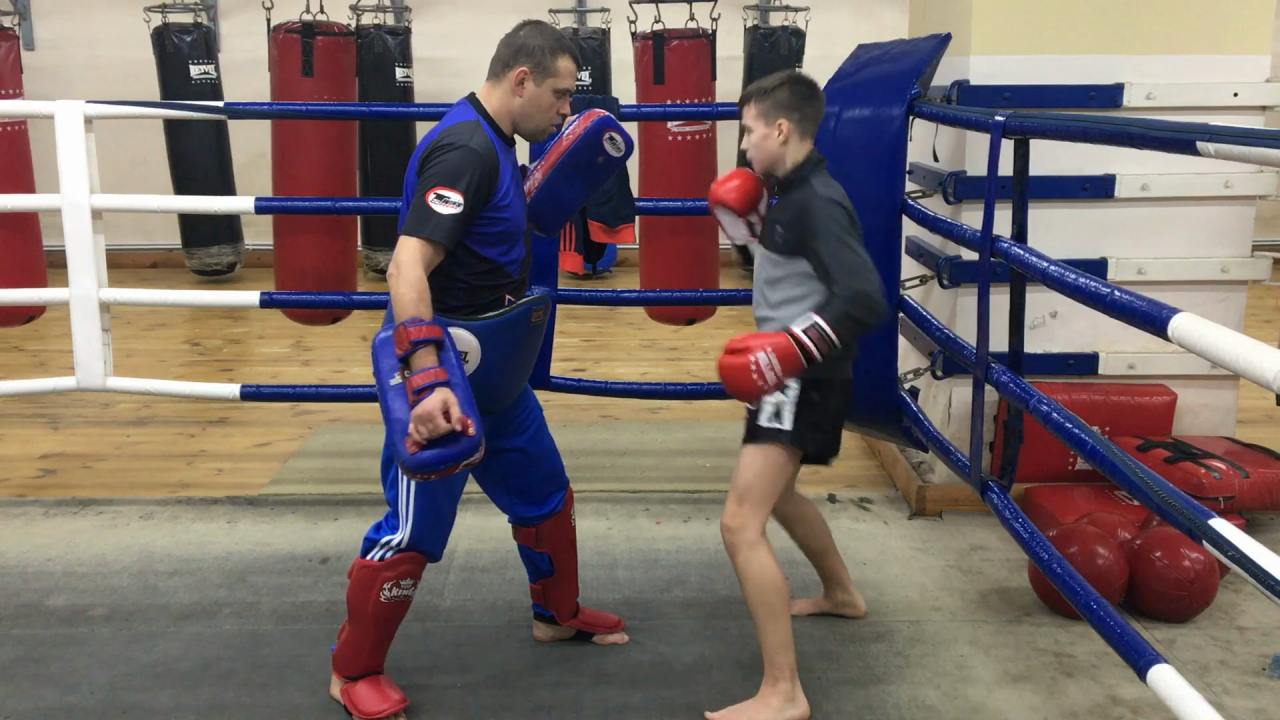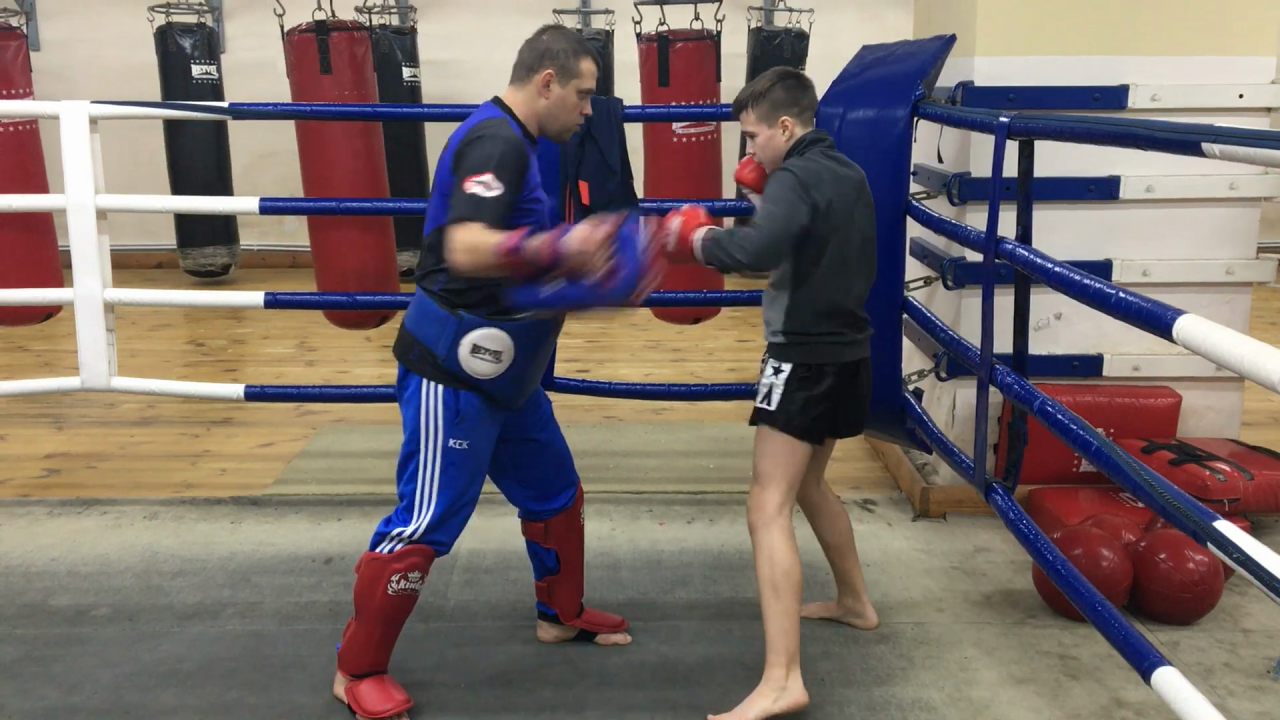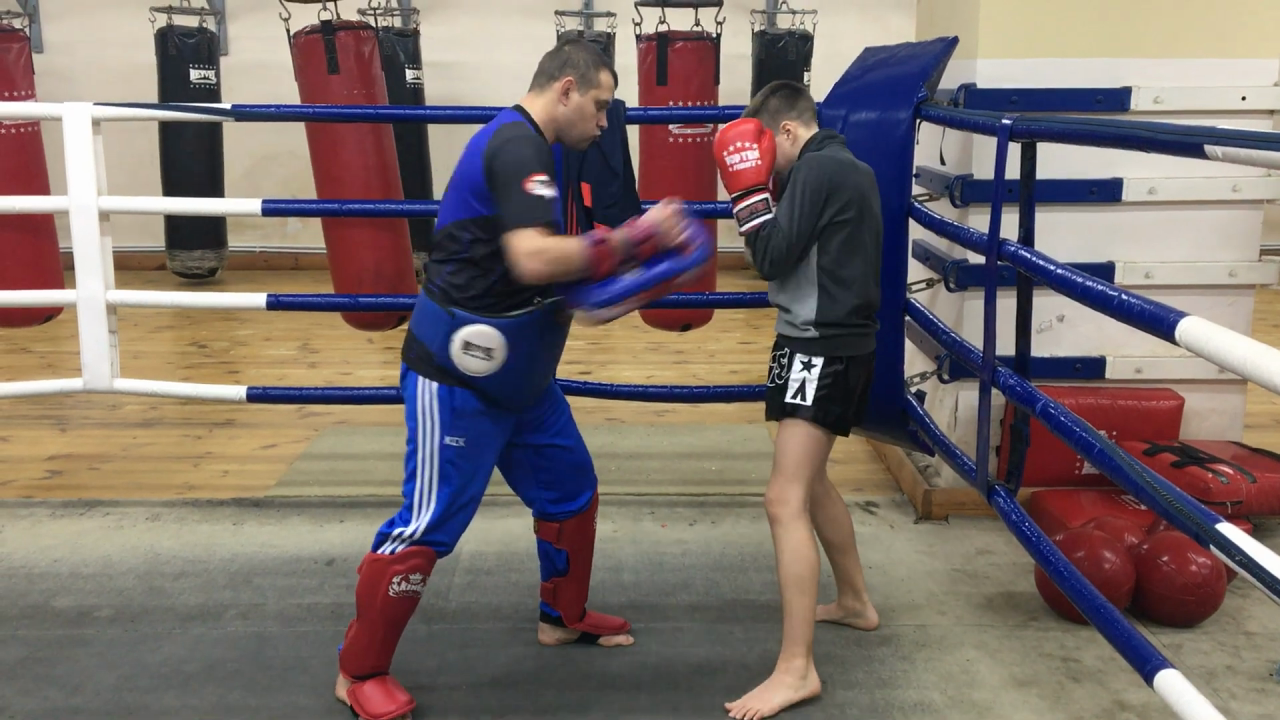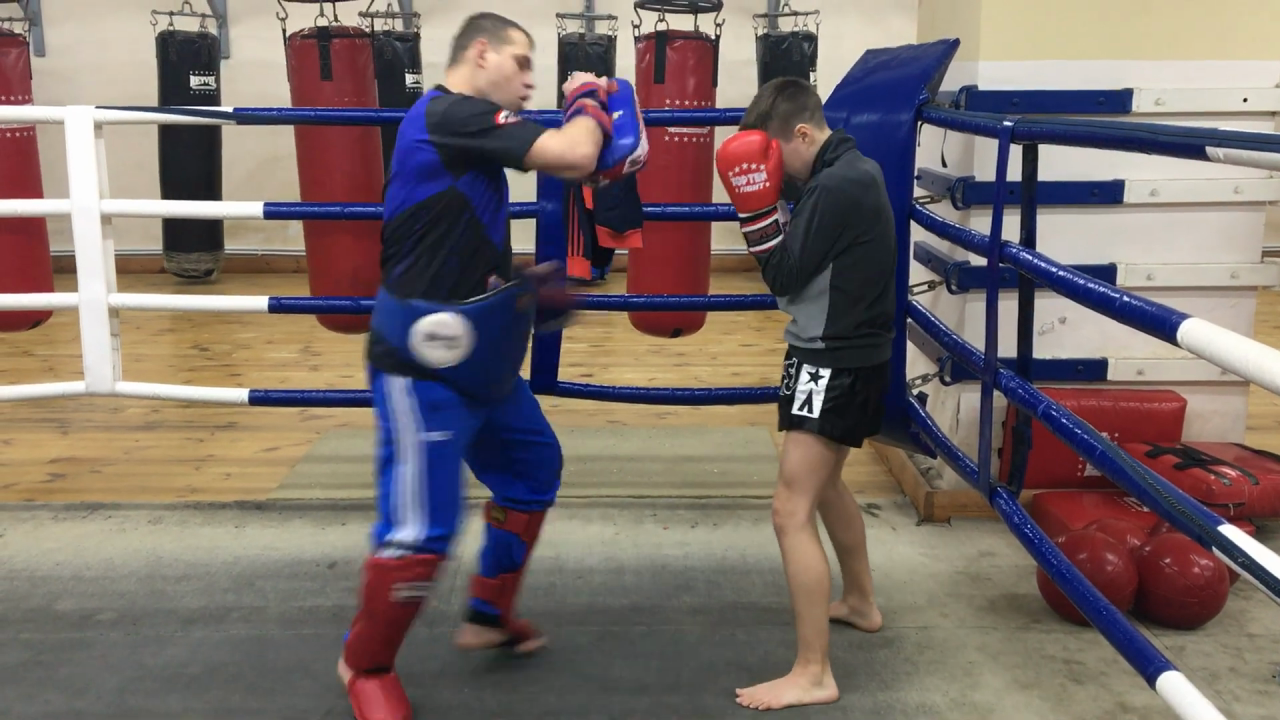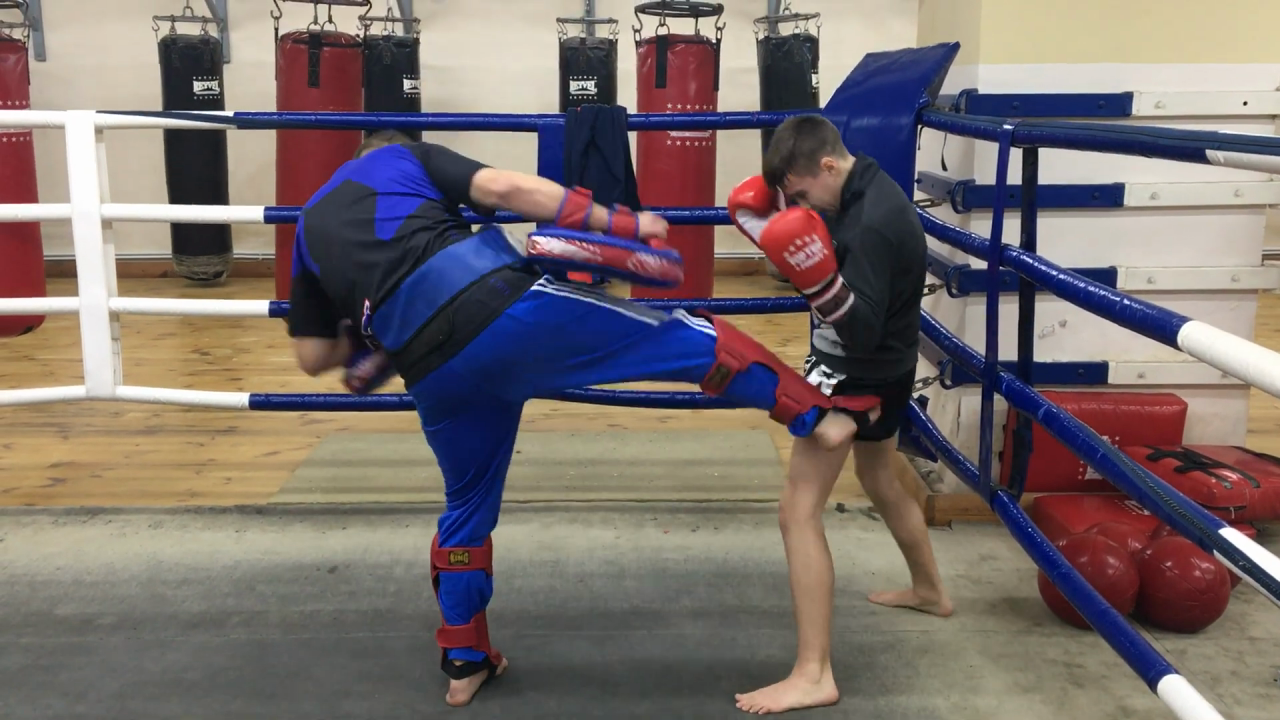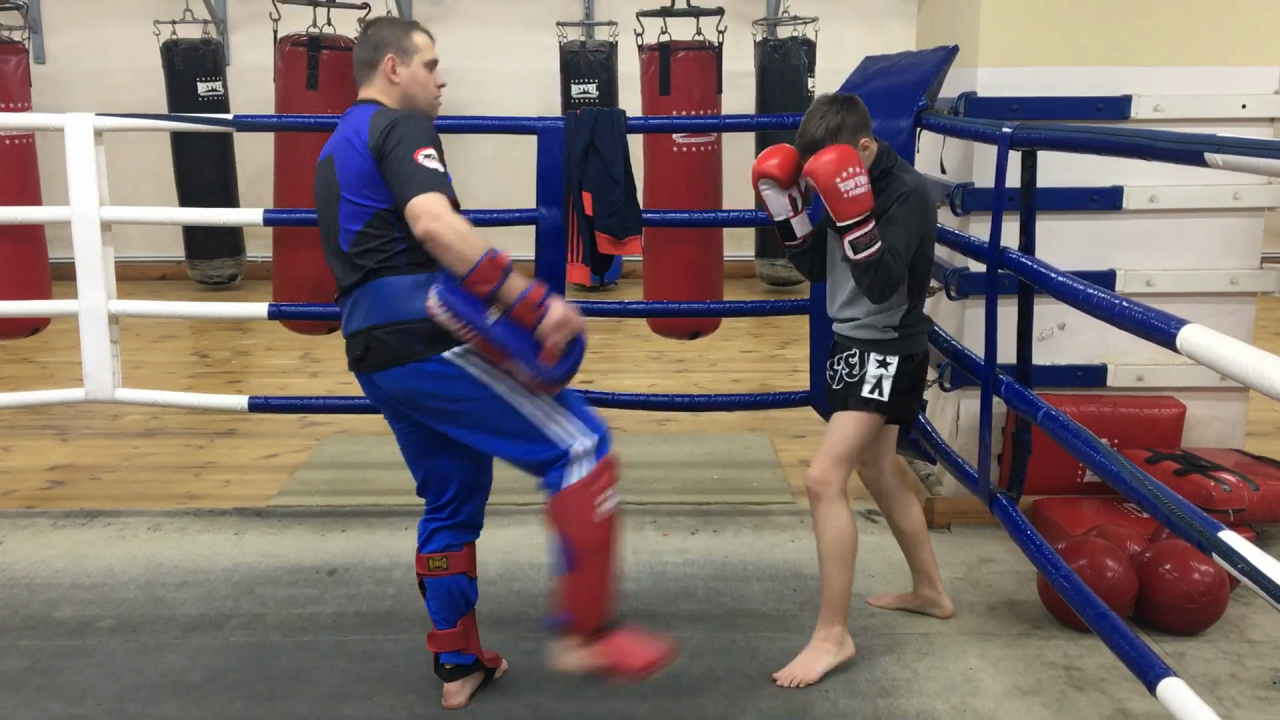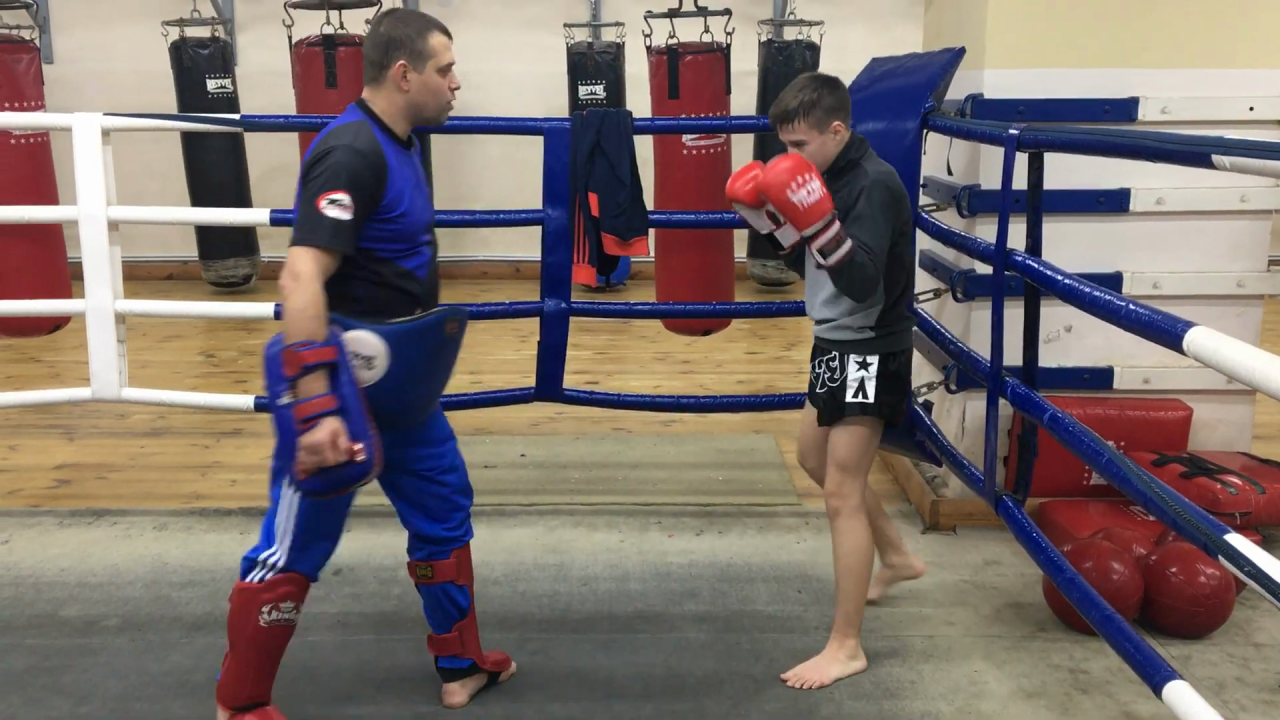
dt=0.4s
person 1, frame 1
left shoulder: (489, 140)
right shoulder: (465, 149)
right elbow: (408, 269)
right wrist: (428, 382)
left hip: (491, 366)
right hip: (442, 368)
left knee: (543, 491)
right knee: (414, 528)
left ankle: (557, 613)
person 1, frame 2
left shoulder: (511, 139)
right shoulder: (494, 142)
right elbow: (465, 251)
left wrist: (572, 245)
right wrist: (559, 248)
left hip: (499, 368)
right hip: (455, 365)
left knee: (554, 489)
right knee: (426, 523)
left ankle: (561, 614)
person 1, frame 3
left shoulder: (514, 145)
right shoulder: (517, 148)
right elbow: (534, 259)
left wrist: (623, 245)
right wrist: (637, 237)
left hip: (514, 370)
right hip: (457, 370)
left knee: (570, 487)
right knee: (427, 525)
left ankle: (564, 615)
person 1, frame 4
left shoulder: (444, 129)
right shoulder: (453, 117)
right elbow: (571, 158)
left wrist: (527, 284)
right wrist: (590, 104)
left hip: (483, 359)
right hip: (428, 363)
left knee: (534, 471)
right knee: (419, 528)
left ankle: (488, 615)
person 1, frame 5
left shoulder: (311, 225)
right shoulder: (408, 156)
left elbow: (312, 356)
right elbow: (502, 187)
right wrist: (617, 222)
left hip: (432, 365)
right hip: (499, 307)
left knee: (467, 507)
right knee: (685, 337)
left ankle: (463, 660)
right ankle: (818, 413)
person 1, frame 6
left shoulder: (339, 154)
right shoulder: (401, 133)
right elbow: (435, 225)
right wrist: (534, 304)
left hip: (379, 353)
right hip: (430, 341)
left knee: (454, 504)
right knee: (581, 449)
left ankle: (457, 664)
right ankle: (585, 632)
person 1, frame 7
left shoulder: (393, 145)
right shoulder: (352, 152)
right elbow: (300, 281)
right wrist: (318, 408)
left knee: (444, 514)
right knee: (299, 549)
person 2, frame 1
left shoulder: (817, 201)
right shoulder: (796, 191)
left elbow: (865, 299)
left wrist: (786, 348)
right wrist: (746, 219)
left hip: (804, 386)
right hip: (801, 379)
left knee: (741, 525)
right knee: (776, 494)
right ankle: (841, 593)
person 2, frame 2
left shoulder: (797, 178)
right shoulder: (847, 175)
left elbow: (754, 250)
left wrist: (691, 236)
left hip: (806, 360)
right hip: (846, 354)
left knee: (767, 510)
right knee: (807, 483)
right ankle: (854, 601)
person 2, frame 3
left shoulder: (819, 168)
right shoulder: (845, 168)
left elbow: (773, 259)
left wrist: (748, 188)
right wrist: (760, 190)
left hip: (822, 350)
right hip: (831, 345)
left knee: (785, 501)
right knee: (810, 481)
left ankle: (796, 668)
right ankle: (854, 602)
person 2, frame 4
left shoulder: (836, 186)
right shoulder: (852, 170)
left elbow: (784, 275)
right elbow: (806, 254)
left wrist: (756, 205)
right wrist: (769, 206)
left hip: (834, 364)
right hip: (849, 355)
left knee: (791, 511)
right knee: (825, 483)
left ankle: (812, 673)
right ankle: (859, 602)
person 2, frame 5
left shoulder: (874, 222)
right shoulder: (868, 192)
left elbow: (860, 327)
right elbow: (838, 268)
left wrist: (814, 273)
right wrist: (773, 228)
left hip: (854, 373)
right hip: (883, 368)
left knee: (799, 510)
right knee: (879, 480)
right ankle: (929, 589)
person 2, frame 6
left shoulder: (907, 192)
right shoulder: (855, 187)
left elbow: (880, 285)
right elbow: (814, 265)
left wrist: (853, 212)
right wrist: (785, 206)
left hip: (886, 354)
right hip: (855, 345)
left knee: (824, 479)
right knee: (879, 473)
left ankle: (832, 633)
right ankle: (929, 591)
person 2, frame 7
left shoulder: (876, 183)
right shoulder: (828, 178)
left elbow: (863, 282)
left wrist: (813, 215)
right wrist: (772, 221)
left hip: (869, 354)
right hip: (838, 347)
left knee: (842, 495)
right knee: (812, 457)
left ankle: (845, 646)
right ankle: (895, 555)
